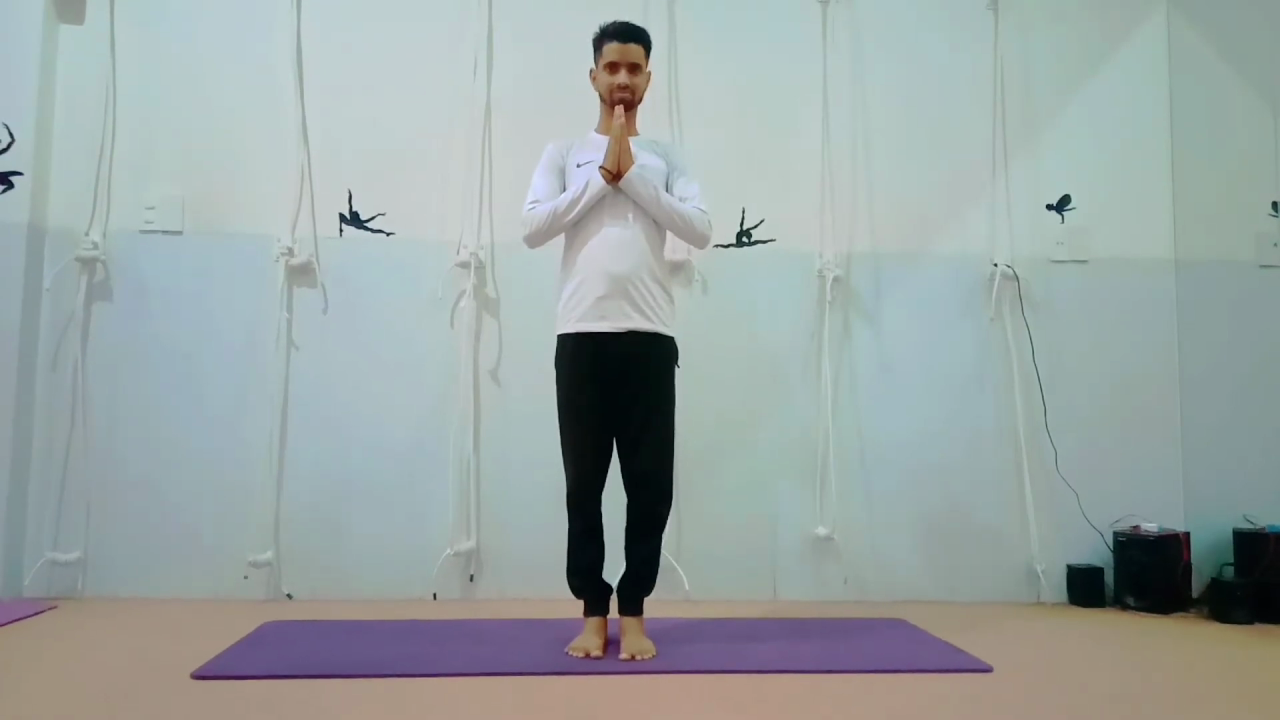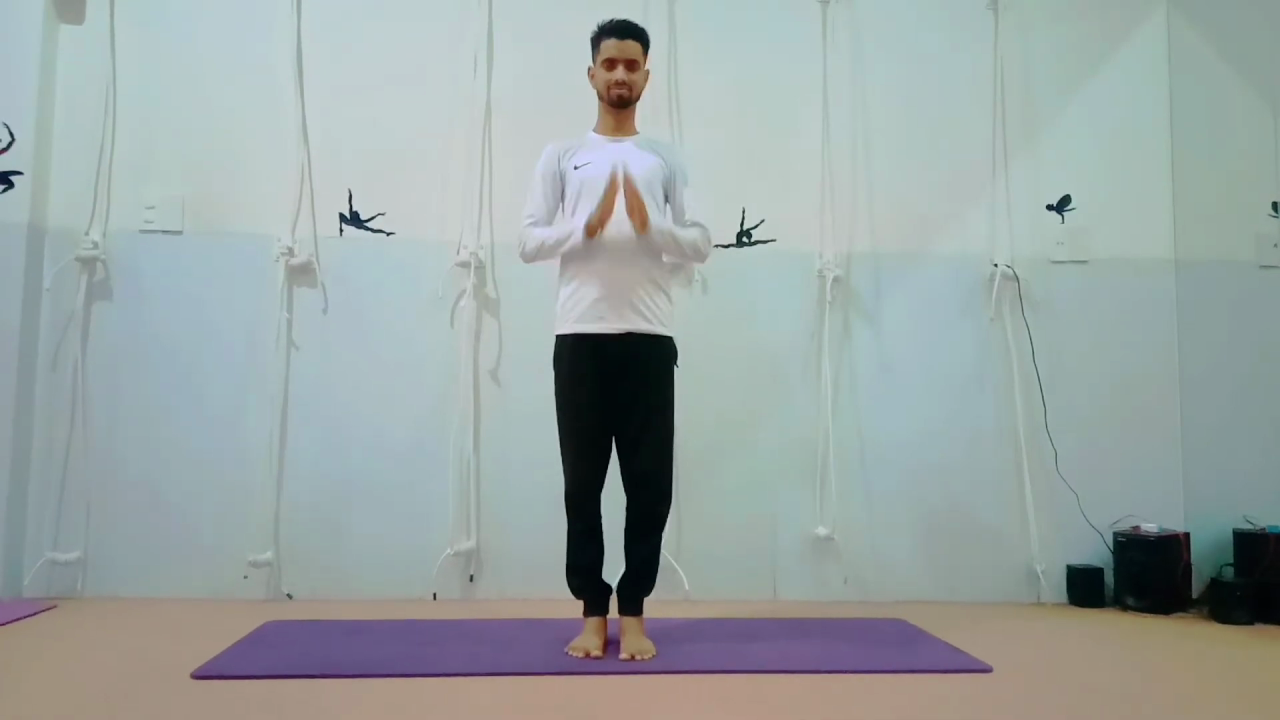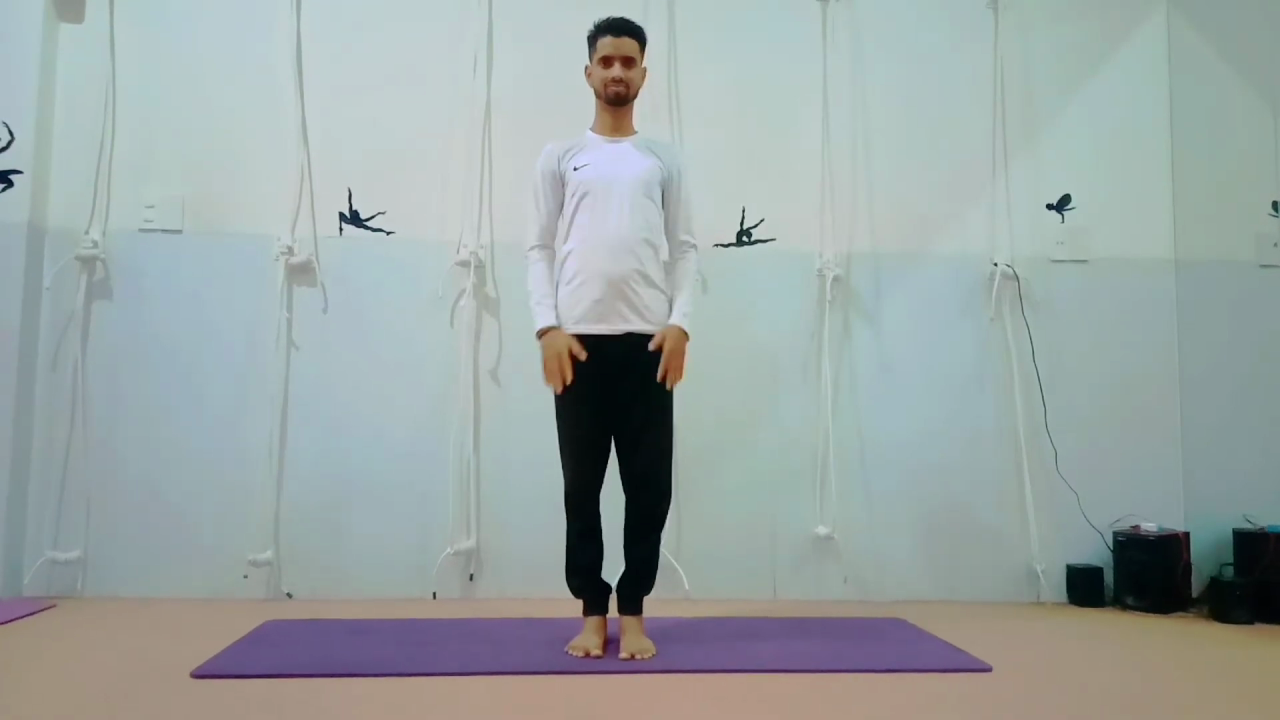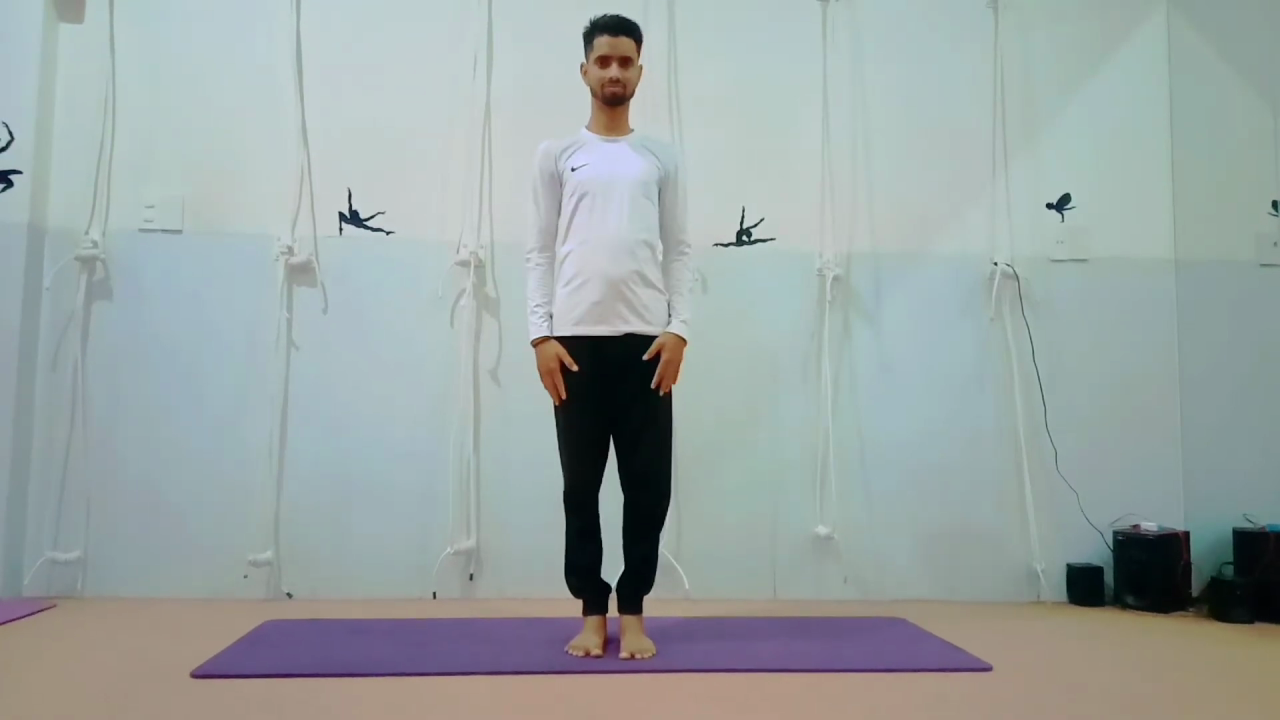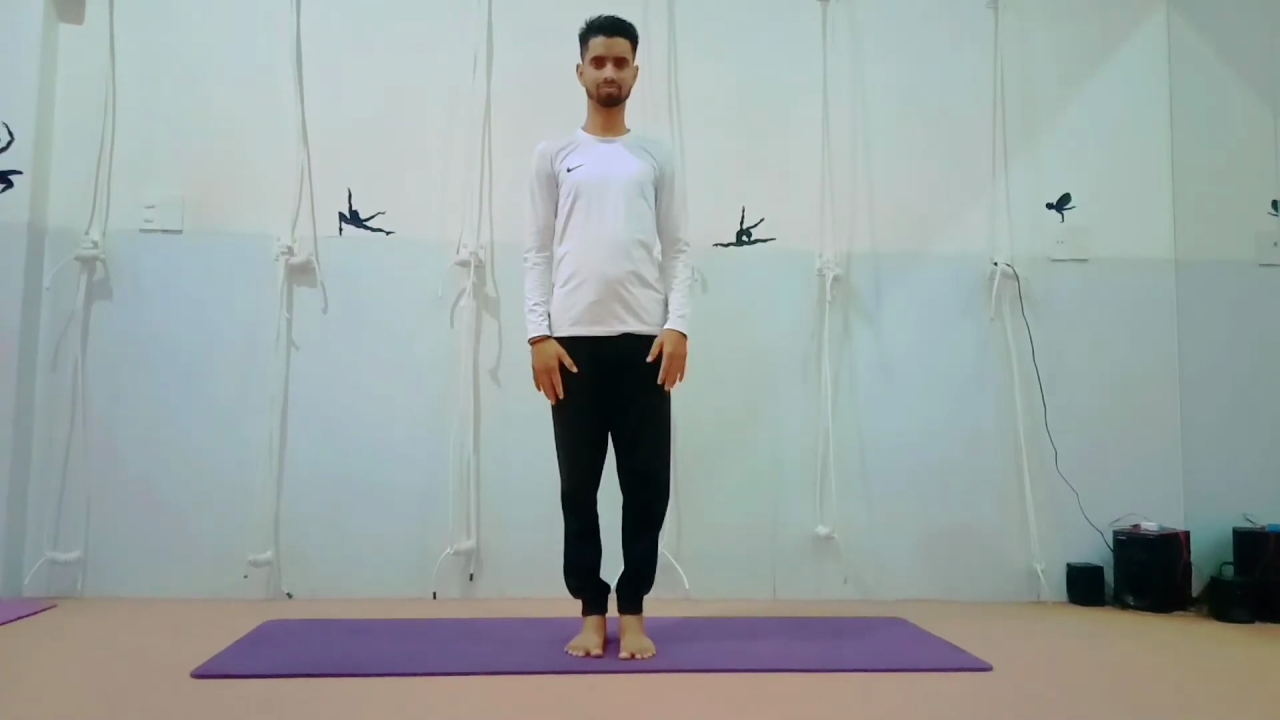
dt=0.3s
person 1, frame 1
left shoulder: (666, 158)
right shoulder: (564, 154)
left elbow: (700, 230)
right elbow: (533, 228)
left wrist: (633, 174)
right wrist: (601, 174)
left hip: (649, 336)
right hip: (582, 335)
left knee: (650, 482)
right knee: (584, 482)
left ankle: (633, 611)
right ankle: (592, 610)
person 1, frame 2
left shoulder: (667, 158)
right shoulder: (561, 156)
left elbow: (700, 243)
right elbow: (529, 241)
left wrist: (652, 223)
right wrist: (586, 226)
left hip: (648, 338)
right hip: (580, 337)
left knee: (649, 482)
right knee: (582, 482)
left ankle: (632, 612)
right ankle: (592, 611)
person 1, frame 3
left shoulder: (664, 159)
right shoulder: (560, 156)
left elbow: (683, 249)
right elbow: (540, 249)
left wrist: (679, 323)
right wrist: (548, 326)
left hip: (646, 339)
right hip: (580, 339)
left knee: (648, 482)
right knee: (582, 483)
left ankle: (632, 612)
right ankle: (592, 611)
person 1, frame 4
left shoulder: (661, 157)
right shoulder: (557, 155)
left elbow: (678, 250)
right elbow: (540, 251)
left wrist: (678, 328)
right wrist: (541, 334)
left hip: (645, 339)
right hip: (577, 339)
left knee: (648, 483)
right knee: (581, 484)
left ankle: (632, 611)
right ankle: (592, 611)
person 1, frame 5
left shoulder: (657, 157)
right shoulder: (554, 156)
left elbow: (676, 250)
right elbow: (538, 253)
left wrist: (678, 326)
right wrist: (539, 333)
left hip: (644, 339)
right hip: (573, 339)
left knee: (646, 482)
right knee: (579, 483)
left ankle: (632, 612)
right ankle: (592, 611)
